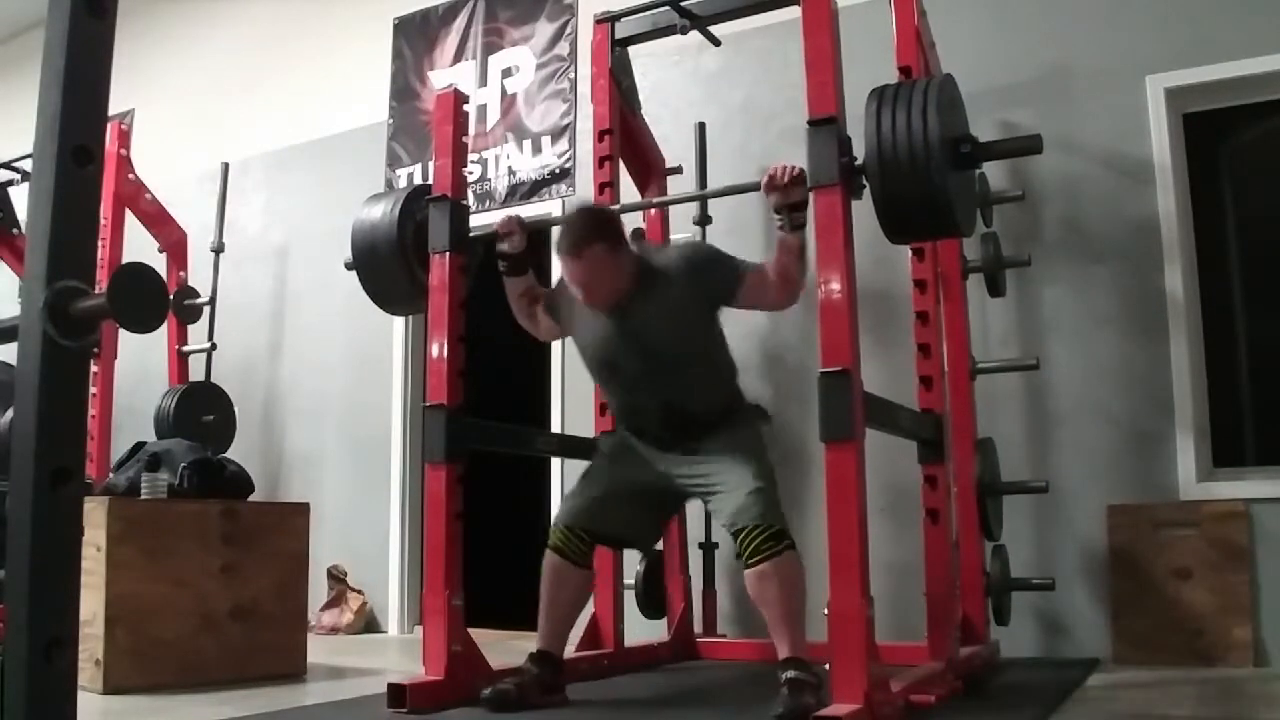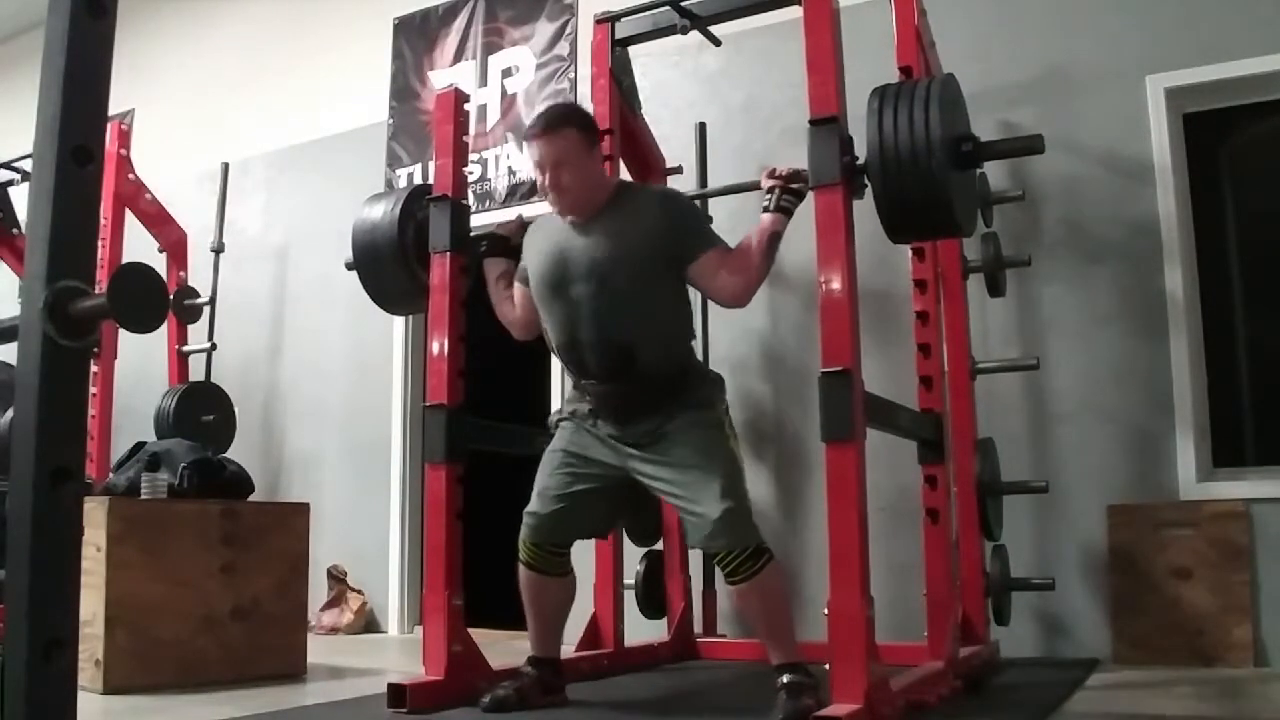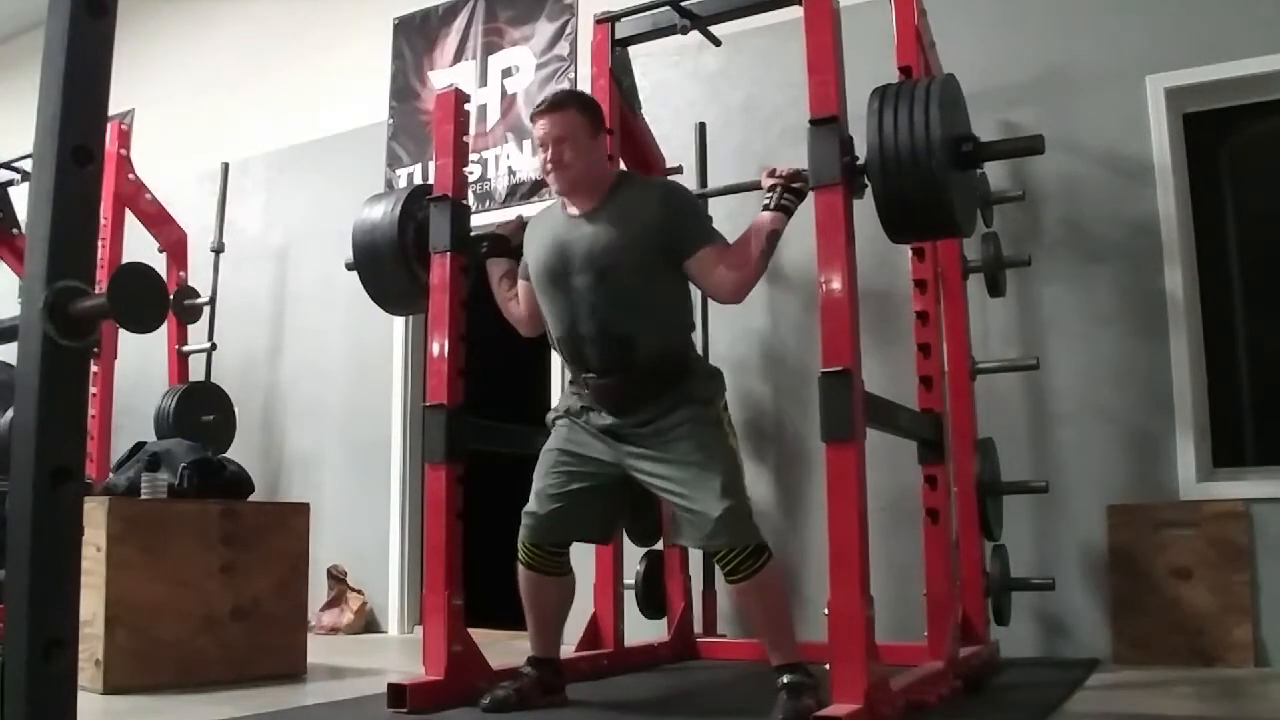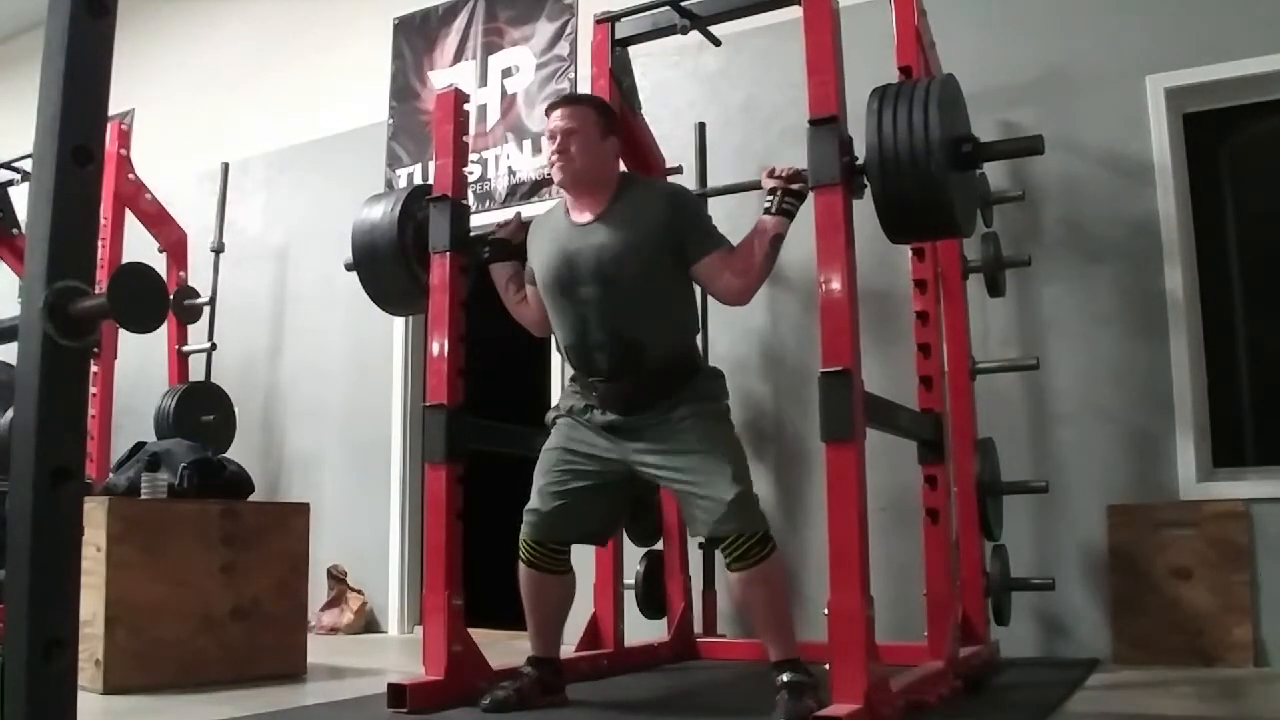
dt=0.3s
person 1, frame 1
left shoulder: (687, 268)
right shoulder: (572, 293)
left elbow: (781, 289)
right elbow: (537, 320)
left wrist: (790, 214)
right wrist: (514, 263)
left hip: (720, 436)
right hip: (641, 442)
left knee: (757, 525)
right knee: (569, 531)
left ankle: (796, 672)
right ankle: (545, 669)
person 1, frame 2
left shoulder: (661, 210)
right shoulder: (538, 235)
left elbow: (734, 286)
right elbow: (522, 322)
left wrist: (776, 209)
right wrist: (494, 250)
left hip: (677, 415)
right hip: (589, 419)
left knee: (732, 542)
right knee: (538, 540)
person 1, frame 3
left shoulder: (661, 202)
right shoulder: (540, 229)
left elbow: (729, 282)
right elbow: (528, 319)
left wrist: (775, 208)
right wrist: (496, 251)
left hip: (674, 410)
right hip: (585, 414)
left knee: (731, 541)
right knee: (537, 539)
person 1, frame 4
left shoulder: (664, 205)
right shoulder: (542, 232)
left elbow: (736, 283)
left wrist: (778, 208)
right wrist: (499, 254)
left hip: (679, 407)
right hip: (588, 412)
left knee: (737, 527)
right knee: (538, 535)
